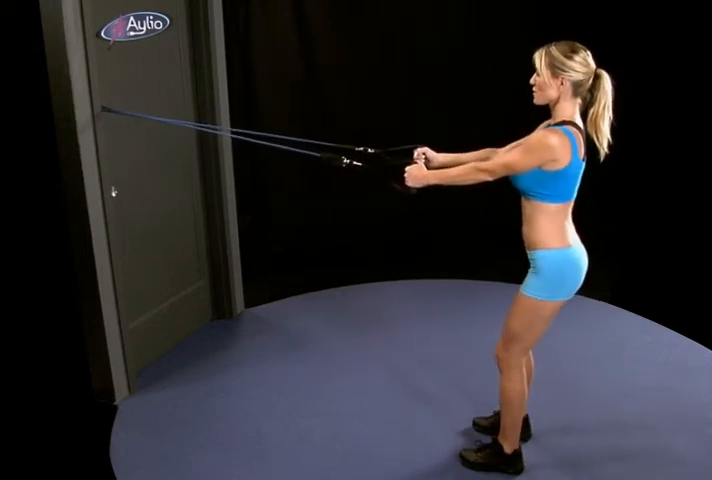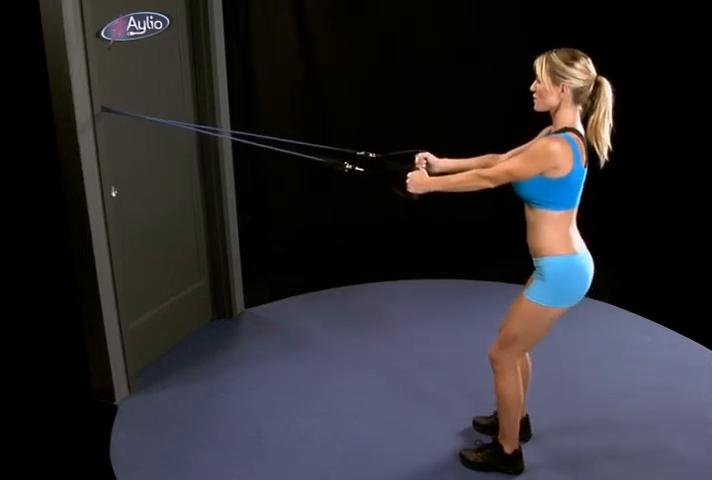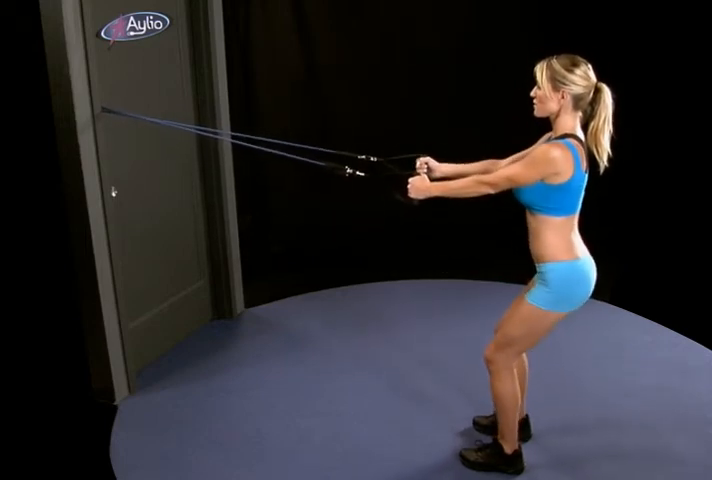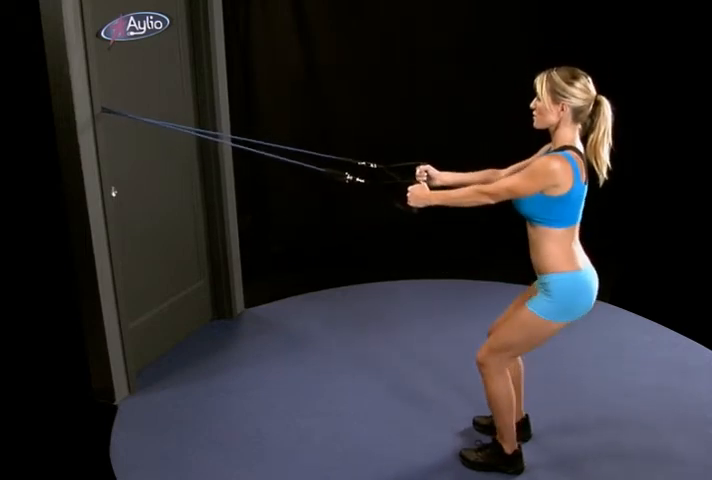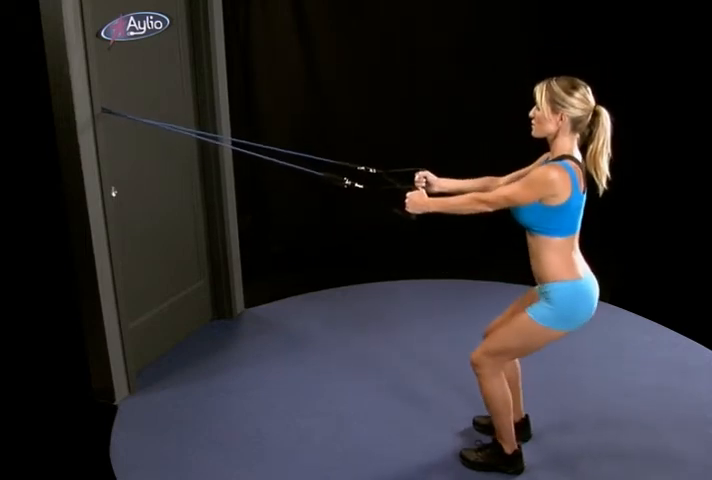
dt=0.1s
person 1, frame 1
left shoulder: (554, 139)
right shoulder: (561, 129)
left elbow: (489, 171)
right elbow: (498, 154)
left wrist: (428, 178)
right wrist: (441, 159)
left hip: (555, 264)
right hip: (558, 258)
left knee: (508, 355)
right knee: (517, 347)
left ankle: (507, 451)
right ankle: (514, 420)
person 1, frame 2
left shoulder: (555, 147)
right shoulder: (561, 136)
left elbow: (489, 179)
right elbow: (499, 160)
left wrist: (430, 184)
right wrist: (443, 164)
left hip: (561, 272)
right hip: (561, 265)
left knee: (502, 355)
right knee: (511, 340)
left ankle: (507, 451)
right ankle: (516, 420)
person 1, frame 3
left shoulder: (555, 153)
right shoulder: (562, 142)
left elbow: (490, 184)
right elbow: (500, 165)
left wrist: (431, 189)
right wrist: (444, 169)
left hip: (563, 277)
right hip: (562, 270)
left knee: (497, 356)
right knee: (506, 337)
left ankle: (507, 451)
right ankle: (515, 419)
person 1, frame 4
left shoulder: (555, 166)
right shoulder: (559, 153)
left elbow: (489, 195)
right elbow: (499, 175)
left wrist: (430, 198)
right wrist: (443, 178)
left hip: (565, 289)
right hip: (562, 280)
left knee: (490, 357)
right knee: (501, 338)
left ankle: (506, 452)
right ankle: (516, 420)
person 1, frame 5
left shoulder: (553, 175)
right shoulder: (557, 162)
left elbow: (488, 202)
right elbow: (498, 183)
left wrist: (428, 205)
right wrist: (442, 184)
left hip: (566, 297)
right hip: (562, 288)
left knee: (484, 359)
right knee: (496, 338)
left ankle: (506, 452)
right ankle: (516, 420)
